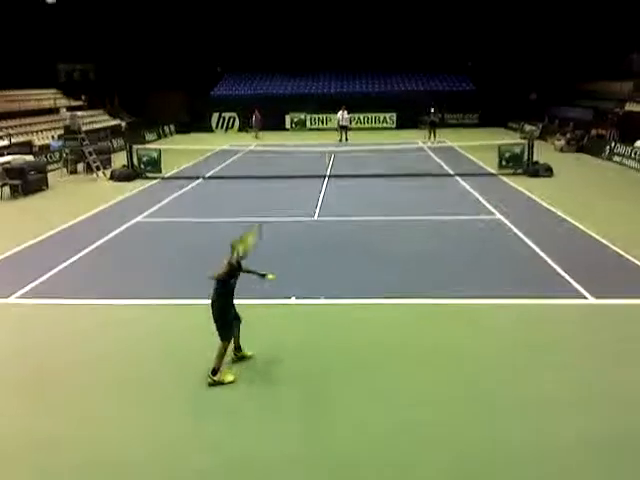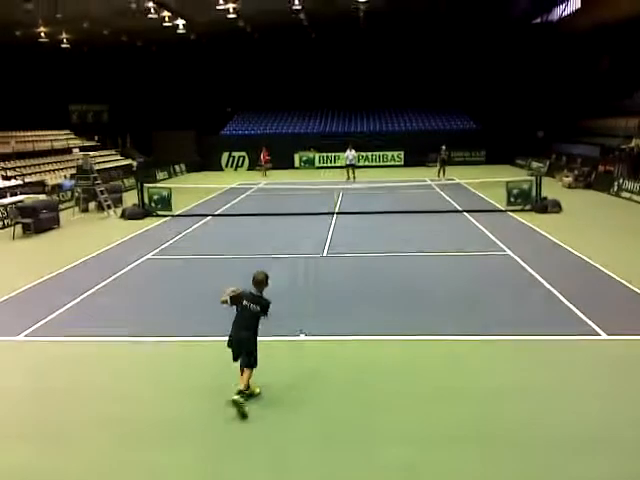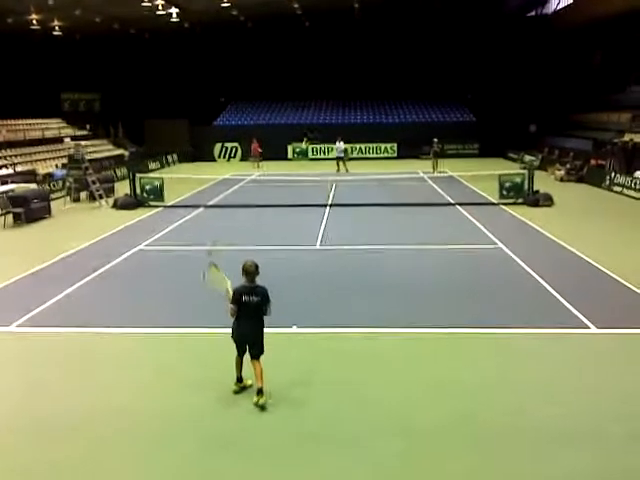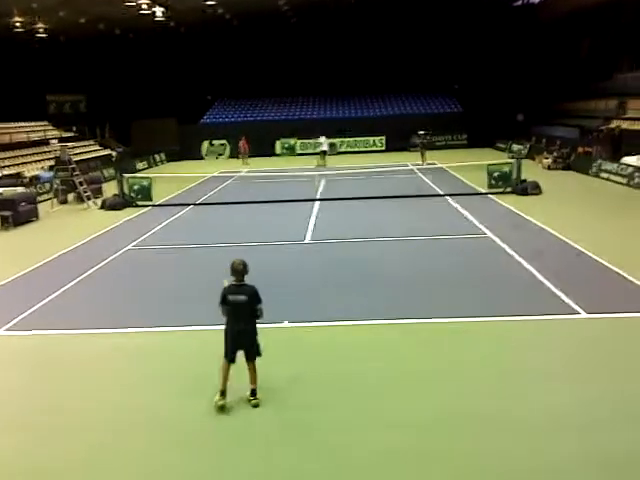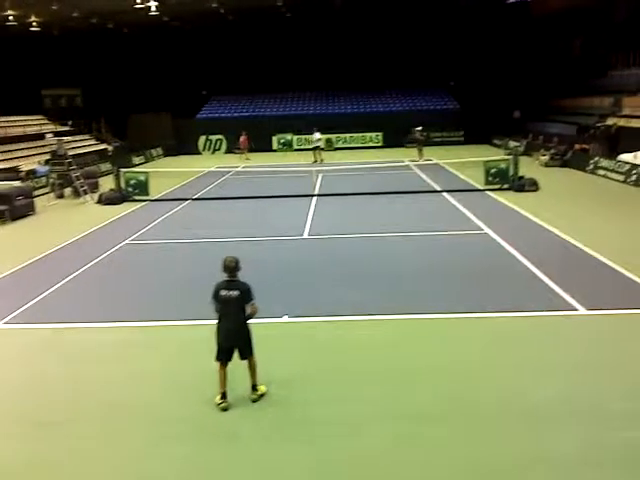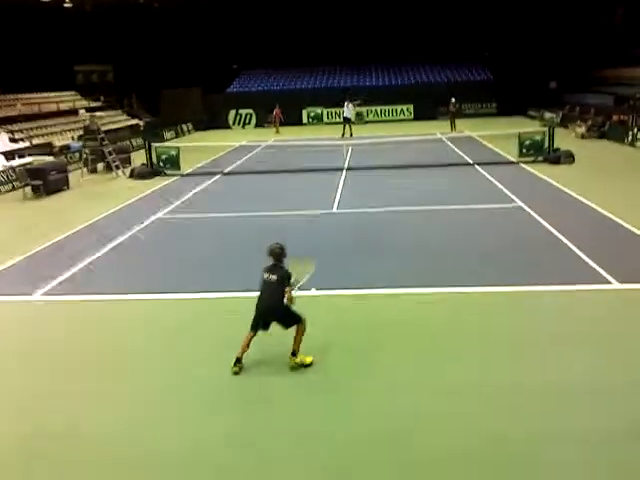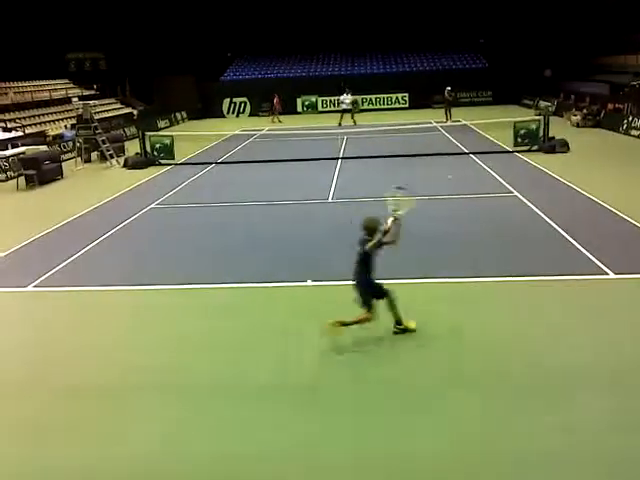
dt=0.5s
person 1, frame 1
left shoulder: (236, 264)
right shoulder: (229, 266)
left elbow: (242, 269)
right elbow: (214, 277)
left wrist: (259, 274)
right wrist: (223, 271)
left hip: (226, 302)
right hip: (221, 305)
left knee: (236, 323)
right knee: (227, 338)
left ankle: (238, 352)
right ankle: (215, 375)
person 1, frame 2
left shoulder: (242, 295)
right shoulder: (265, 303)
left elbow: (223, 300)
left wrist: (229, 291)
left hip: (235, 335)
right hip: (249, 337)
left knee: (244, 361)
right knee: (249, 367)
left ankle: (246, 389)
right ankle: (238, 395)
person 1, frame 3
left shoulder: (237, 291)
right shoulder: (263, 291)
left elbow: (232, 313)
right elbow: (266, 312)
left hip: (240, 330)
right hip: (256, 330)
left knee: (239, 356)
right knee: (255, 359)
left ankle: (239, 382)
right ankle: (260, 394)
person 1, frame 4
left shoulder: (226, 291)
right shoulder: (252, 290)
left elbow: (224, 313)
right elbow: (260, 314)
left hip: (232, 331)
right hip: (249, 331)
left knee: (227, 361)
right knee: (251, 362)
left ankle: (222, 396)
right ankle: (253, 395)
person 1, frame 5
left shoulder: (219, 287)
right shoulder: (244, 287)
left elbow: (217, 309)
right elbow: (253, 311)
right wrist: (244, 317)
left hip: (224, 330)
right hip: (241, 329)
left knee: (222, 363)
right knee: (250, 357)
left ankle: (223, 397)
right ankle: (255, 390)
person 1, frame 6
left shoulder: (266, 270)
right shoulder: (285, 273)
right elbow: (288, 298)
right wrist: (290, 301)
left hip: (262, 306)
right hip: (277, 307)
left knee: (252, 333)
right knee: (301, 323)
left ankle: (238, 362)
right ankle: (294, 357)
person 1, frame 7
left shoulder: (367, 240)
right shoulder: (366, 242)
left elbow: (392, 240)
right elbow: (371, 248)
left wrist: (393, 225)
right wrist: (384, 232)
left hip: (366, 279)
right hip: (363, 281)
left knee: (388, 295)
right knee: (369, 315)
left ankle: (399, 325)
right ankle: (337, 324)
